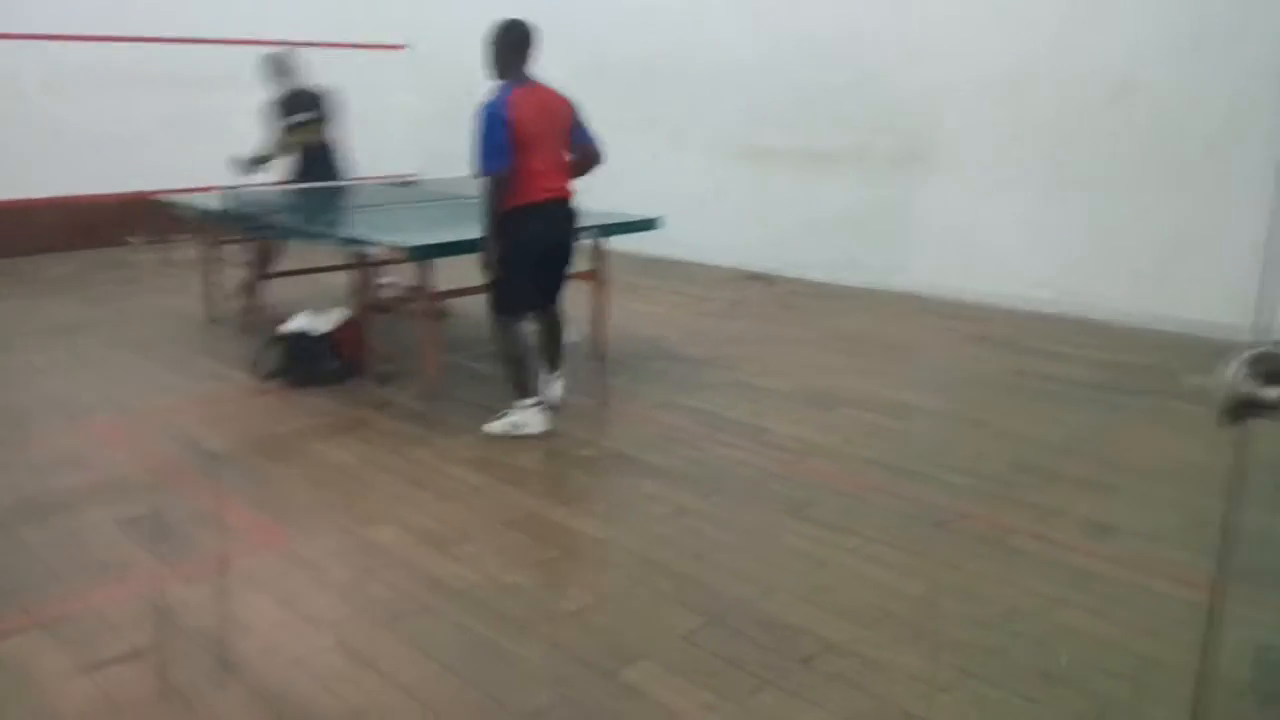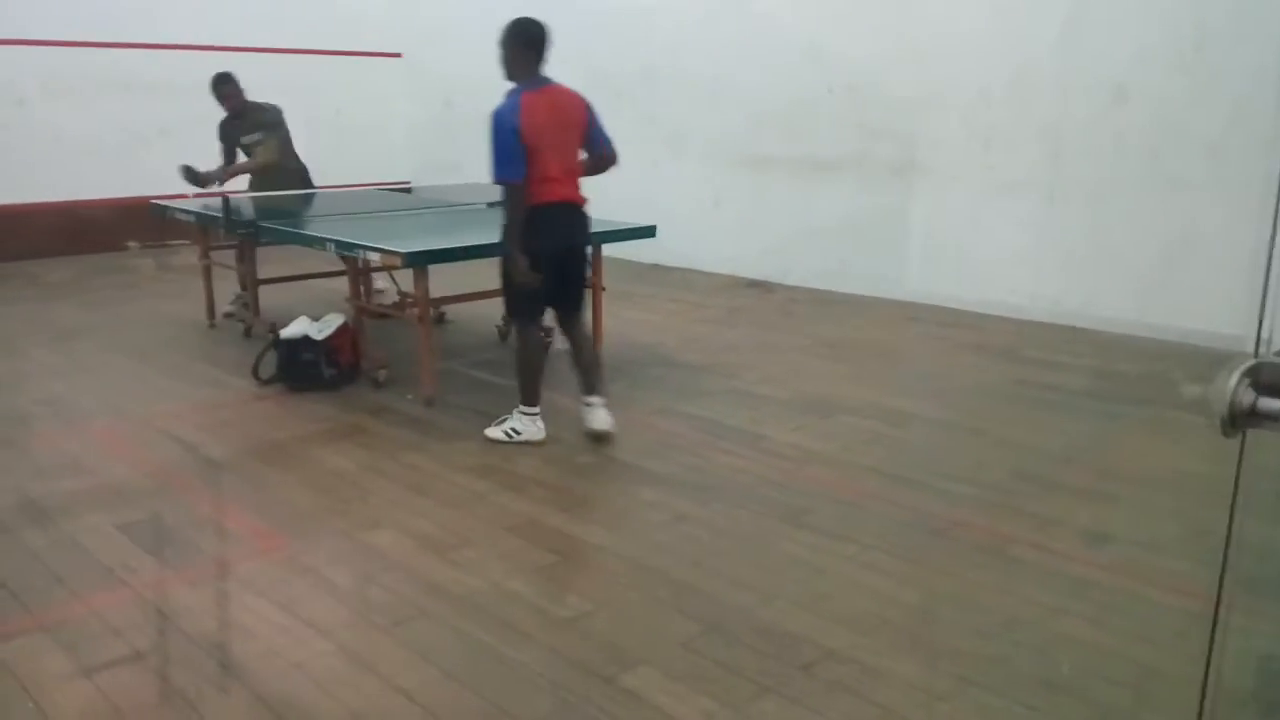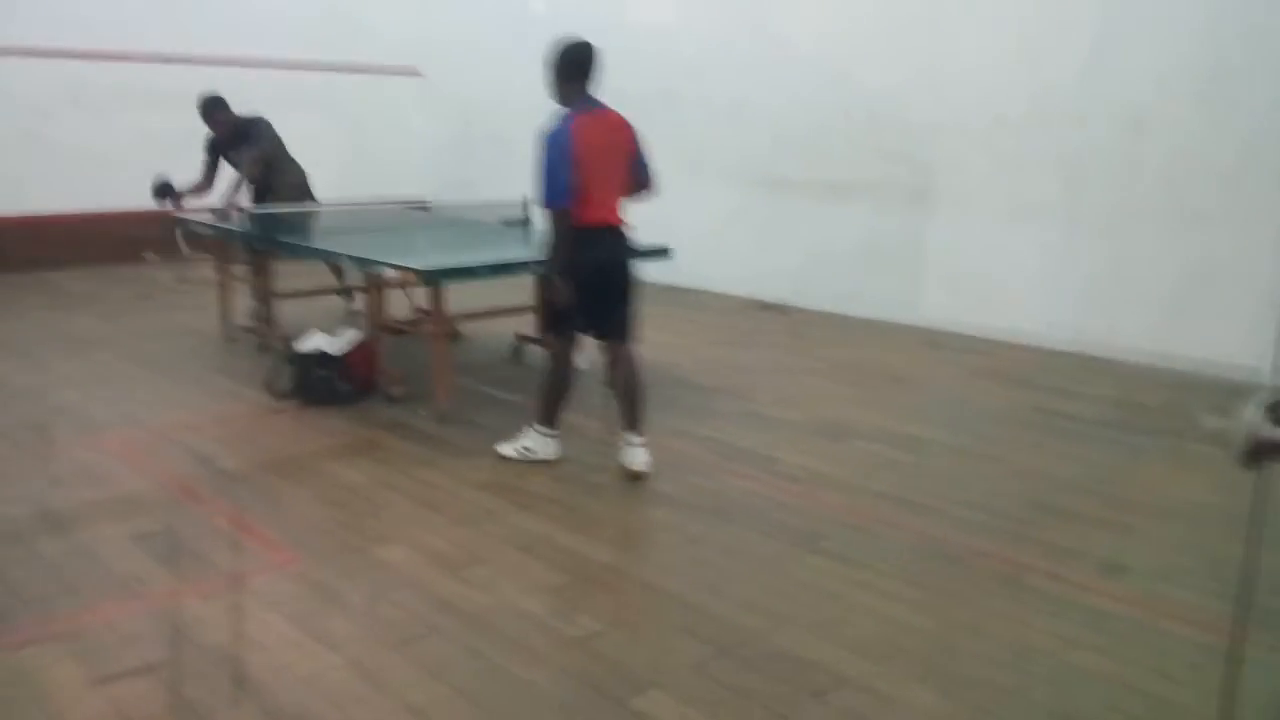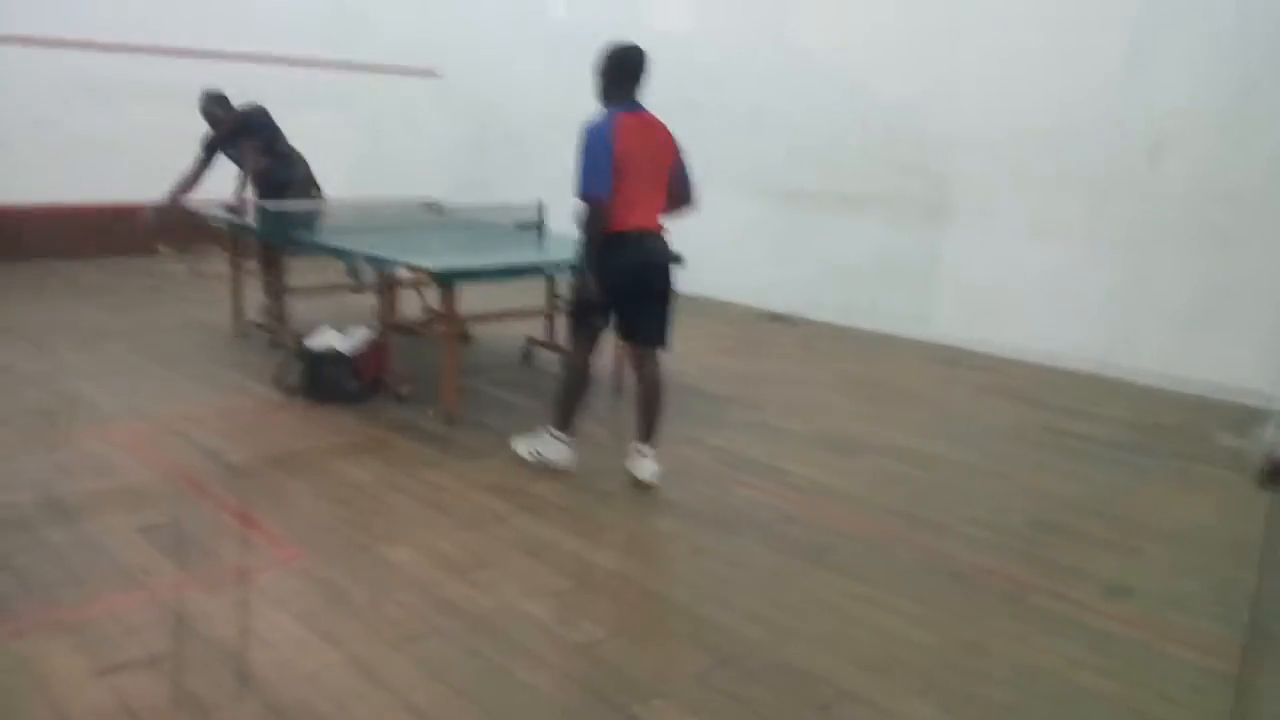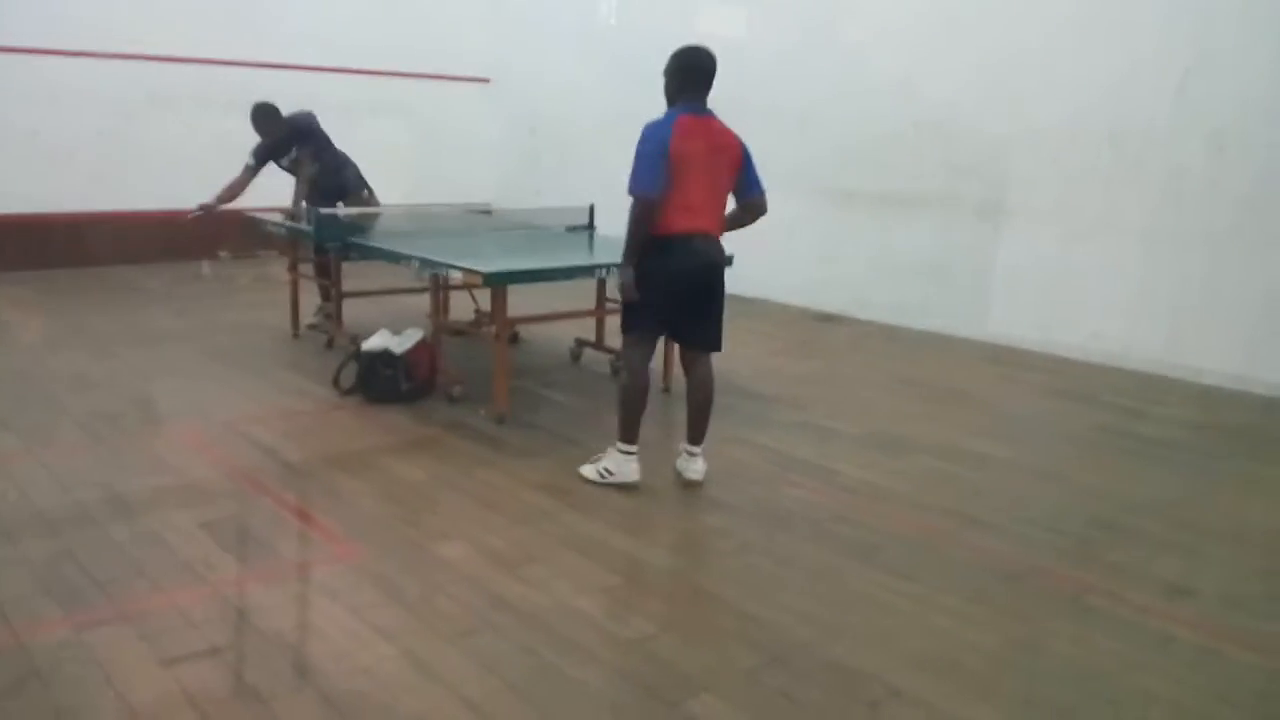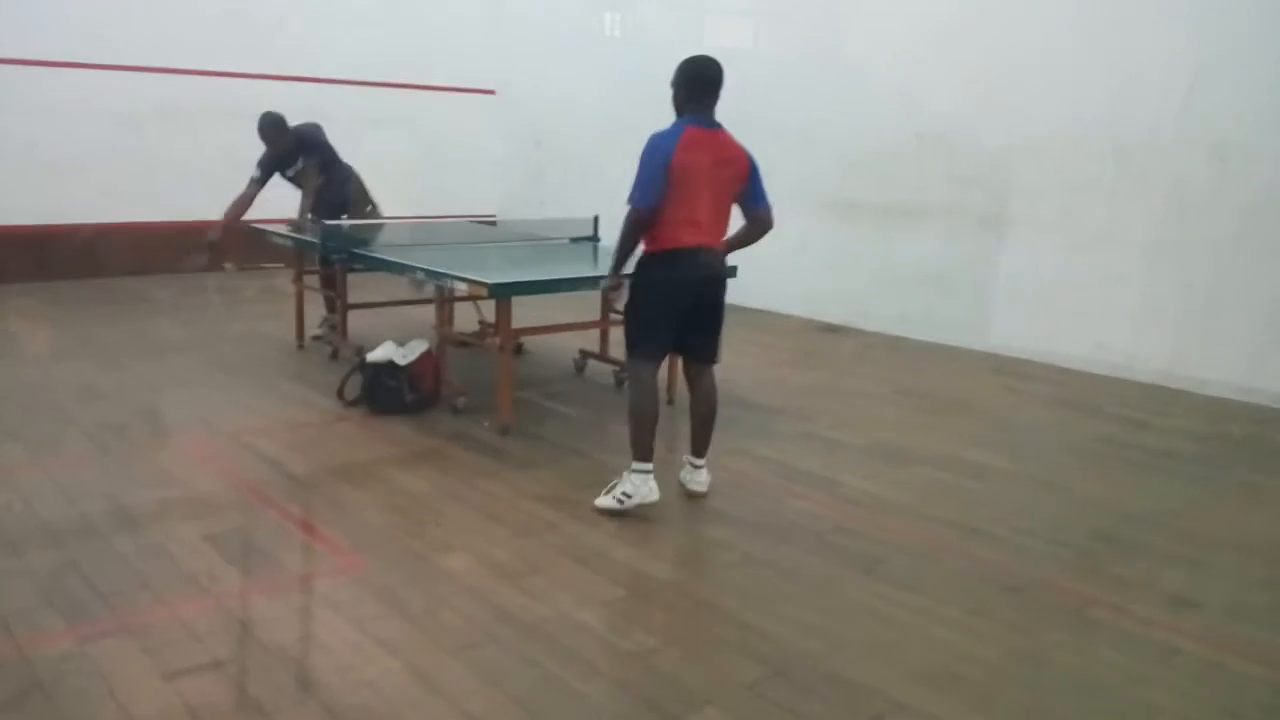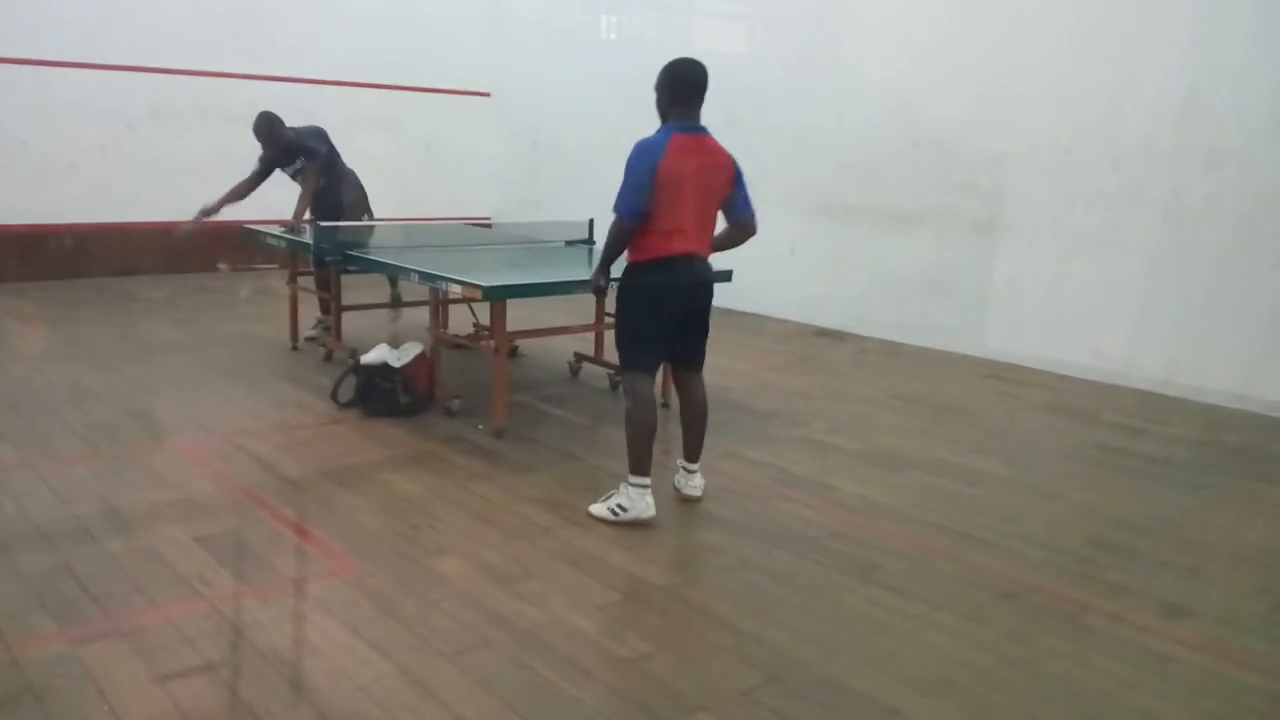
dt=0.2s
person 1, frame 1
left shoulder: (498, 107)
right shoulder: (560, 102)
left elbow: (499, 180)
right elbow: (590, 157)
left wrist: (490, 240)
left hip: (522, 222)
right hip: (559, 215)
left knee: (507, 318)
right knee: (547, 305)
left ankle: (528, 409)
right ankle: (551, 381)
person 1, frame 2
left shoulder: (509, 114)
right shoulder: (575, 102)
left elbow: (514, 190)
right elbow: (606, 158)
left wrist: (516, 252)
left hip: (536, 224)
right hip: (572, 219)
left knee: (527, 323)
right knee: (572, 317)
left ankle: (529, 417)
right ankle: (595, 406)
person 1, frame 3
left shoulder: (561, 134)
right shoulder: (622, 126)
left elbow: (562, 212)
right elbow: (642, 181)
left wrist: (556, 274)
left hip: (580, 247)
right hip: (614, 243)
left knee: (561, 344)
right knee: (617, 346)
left ankle: (544, 436)
right ankle: (635, 444)
person 1, frame 4
left shoulder: (602, 132)
right shoulder: (663, 134)
left elbow: (597, 205)
right elbow: (683, 196)
left wrist: (588, 266)
left hip: (615, 250)
right hip: (651, 251)
left knee: (582, 346)
right knee: (646, 355)
left ankle: (558, 440)
right ankle: (644, 455)
person 1, frame 5
left shoulder: (659, 132)
right shoulder: (731, 141)
left elbow: (646, 201)
right elbow: (755, 206)
left wrist: (628, 262)
left hip: (663, 253)
right hip: (707, 256)
left knee: (636, 352)
right knee: (698, 357)
left ankle: (625, 455)
right ankle: (693, 455)
person 1, frame 6
left shoulder: (664, 144)
right shoulder: (738, 154)
left elbow: (641, 214)
right elbow: (762, 221)
left wrist: (617, 269)
left hip: (664, 268)
right hip: (709, 270)
left knee: (643, 368)
right knee: (701, 370)
left ankle: (641, 477)
right ankle: (697, 469)
person 1, frame 7
left shoulder: (650, 151)
right shoulder: (723, 159)
left elbow: (626, 223)
right elbow: (744, 227)
left wrist: (602, 269)
left hip: (651, 277)
right hip: (696, 276)
left knee: (638, 380)
right knee: (690, 375)
left ankle: (639, 492)
right ankle: (691, 473)
person 2, frame 1
left shoulder: (317, 98)
right shoulder: (281, 105)
left elbow: (324, 136)
right elbow: (285, 140)
right wrist: (268, 155)
left hip: (325, 172)
right hip: (302, 173)
right ankle: (253, 282)
person 2, frame 2
left shoulder: (270, 114)
right shoulder: (226, 127)
left elbow: (274, 157)
right elbow: (229, 166)
left wrist: (233, 171)
right wrist: (215, 174)
left hip: (296, 180)
right hip: (262, 185)
right ankle: (244, 295)
person 2, frame 3
left shoulder: (257, 127)
right shoulder: (216, 143)
left elbow: (251, 169)
right elbow: (207, 182)
right wrist: (185, 193)
left hip: (294, 189)
right hip: (264, 195)
right knee: (256, 250)
left ankle: (344, 287)
right ankle: (263, 307)
person 2, frame 4
left shoulder: (257, 117)
right shoulder: (216, 139)
left elbow: (252, 160)
right elbow: (195, 174)
left wrist: (240, 195)
right wrist: (171, 200)
left hip: (295, 179)
right hip: (269, 189)
right knee: (268, 247)
left ankle: (353, 272)
right ankle: (275, 304)
person 2, frame 5
left shoulder: (304, 123)
right shoulder: (265, 148)
left elbow: (306, 166)
right elbow: (241, 182)
left wrist: (298, 203)
right wrist: (212, 205)
left hip: (346, 179)
right hip: (319, 192)
right knee: (321, 247)
right ankle: (327, 305)
person 2, frame 6
left shoulder: (311, 134)
right shoulder: (271, 159)
left elbow: (310, 177)
right elbow: (247, 196)
left wrist: (303, 215)
right wrist: (218, 230)
left hip: (349, 191)
right hip: (323, 204)
right knee: (326, 259)
right ankle: (332, 317)
person 2, frame 7
left shoulder: (314, 137)
right shoulder: (273, 154)
left elbow: (309, 180)
right elbow: (251, 183)
left wrist: (297, 218)
right wrist: (218, 205)
left hip: (349, 197)
right hip: (322, 203)
right knee: (321, 261)
left ankle: (394, 290)
right ankle: (326, 319)
